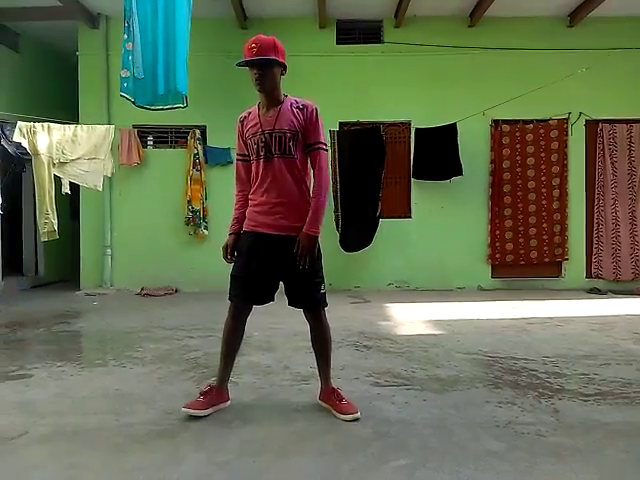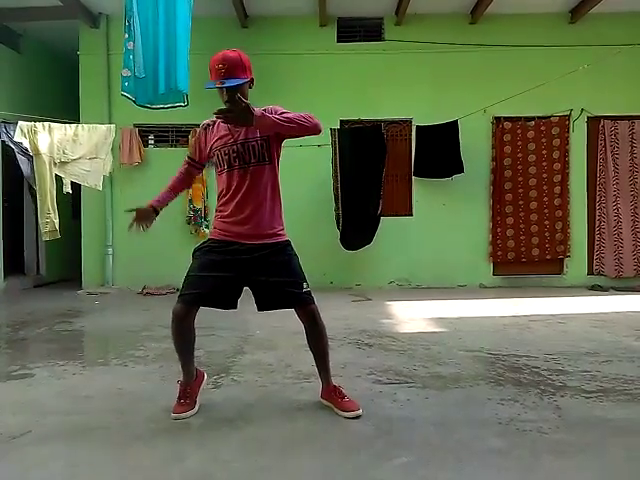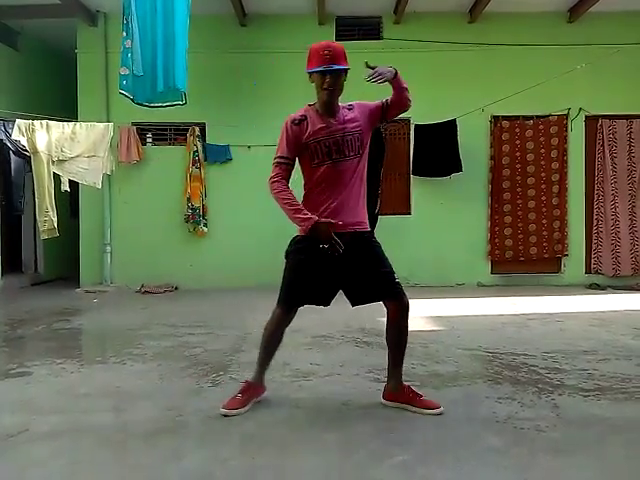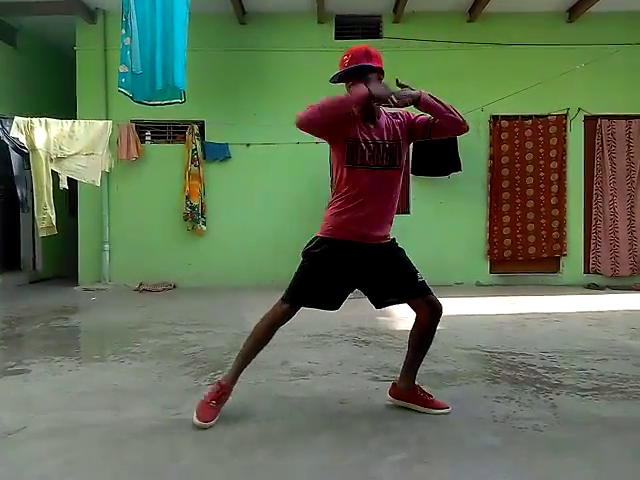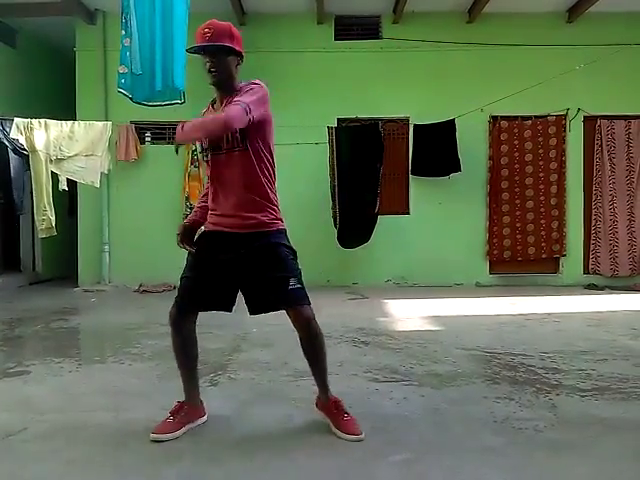
dt=0.7s
person 1, frame 1
left shoulder: (306, 111)
right shoulder: (245, 121)
left elbow: (321, 174)
right elbow: (243, 182)
left wrist: (312, 229)
right wrist: (235, 230)
left hip: (298, 233)
right hip: (256, 232)
left knee: (314, 310)
right knee: (238, 308)
left ankle: (327, 389)
right ankle: (220, 388)
person 1, frame 2
left shoulder: (268, 117)
right shoulder: (208, 130)
left elbow: (312, 126)
right elbow: (187, 174)
left wrist: (255, 117)
right wrist: (156, 205)
left hip: (270, 241)
right hip: (222, 242)
left knee: (308, 309)
right knee: (181, 312)
left ankle: (328, 386)
right ankle: (191, 378)
person 1, frame 3
left shoulder: (363, 113)
right shoulder: (296, 124)
left elbow: (404, 103)
right elbow: (277, 181)
left wrist: (394, 77)
right wrist: (310, 222)
left hip: (358, 235)
right hip: (314, 235)
left knee: (398, 304)
right knee: (284, 311)
left ankle: (396, 387)
right ankle: (255, 382)
person 1, frame 4
left shoulder: (403, 123)
right shoulder: (341, 119)
left elbow: (457, 126)
right elbow: (304, 120)
left wrist: (421, 98)
right wrist: (362, 94)
left hip: (380, 244)
right hip: (335, 241)
left knee: (430, 307)
right knee: (283, 310)
left ankle: (405, 386)
right ankle: (225, 385)
person 1, frame 5
left shoulder: (254, 94)
right shoulder: (208, 116)
left elbow: (232, 119)
left wrist: (186, 131)
right wrist: (195, 220)
left hip: (263, 233)
right hip: (218, 234)
left knee: (304, 316)
right knee: (180, 315)
left ankle: (327, 399)
right ankle: (191, 404)
